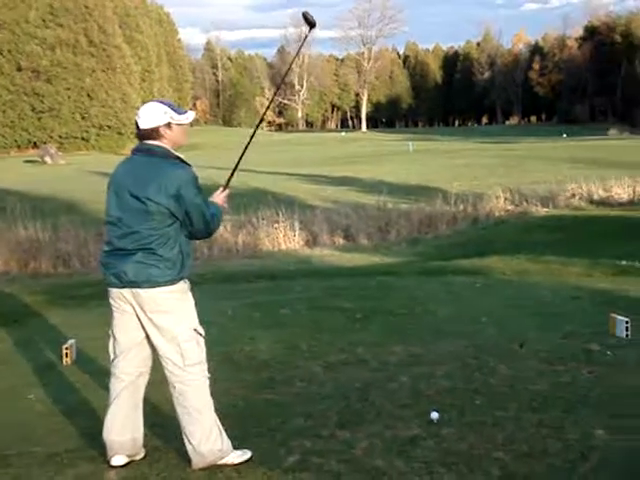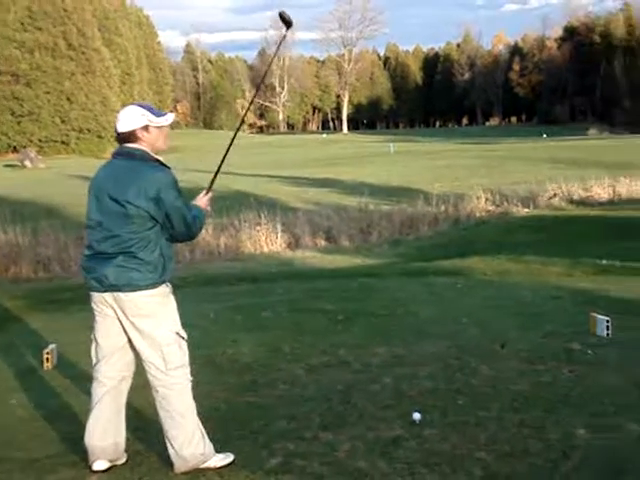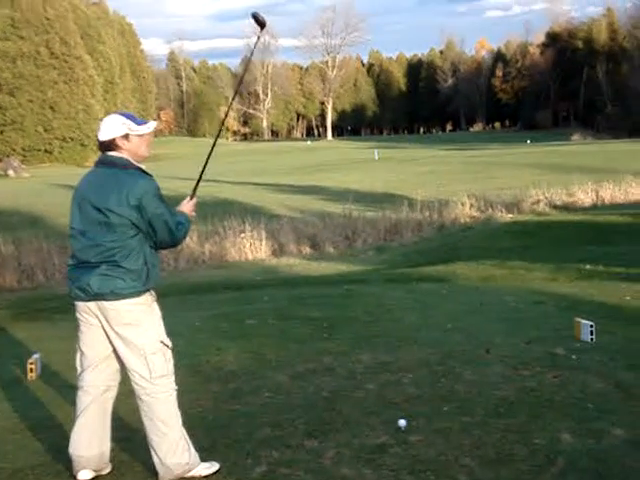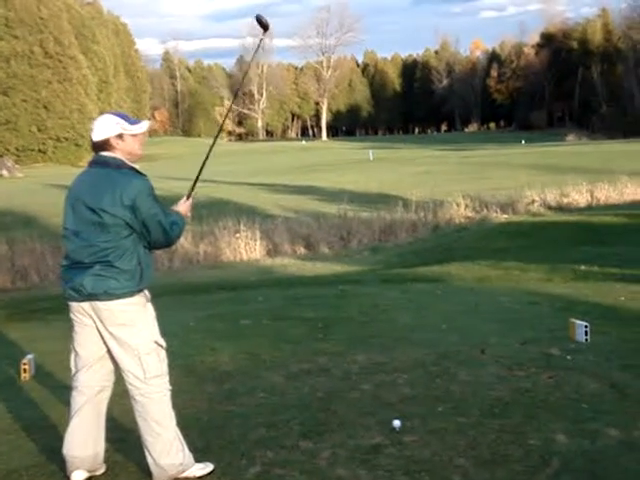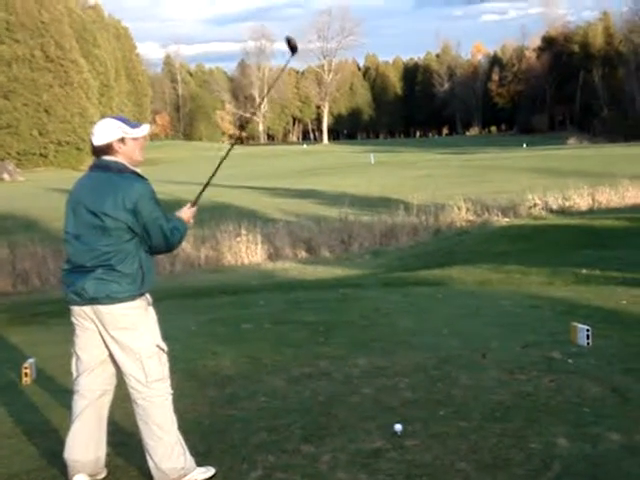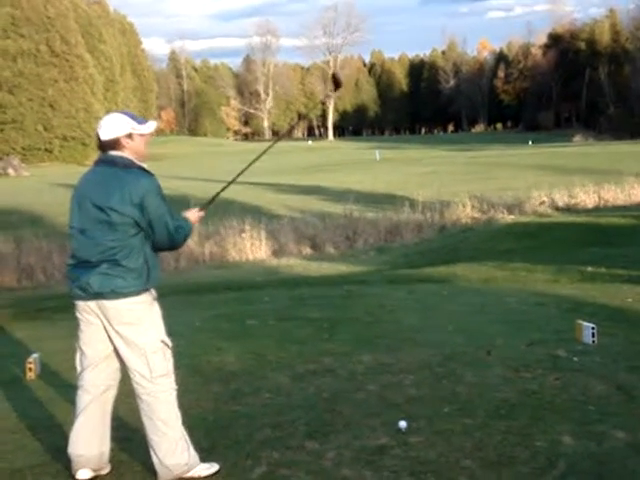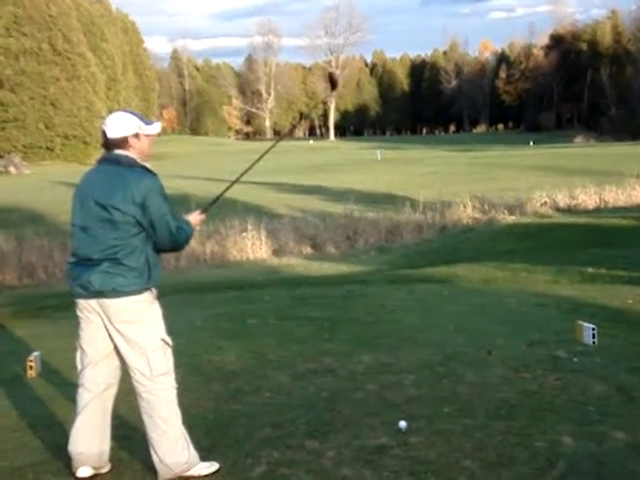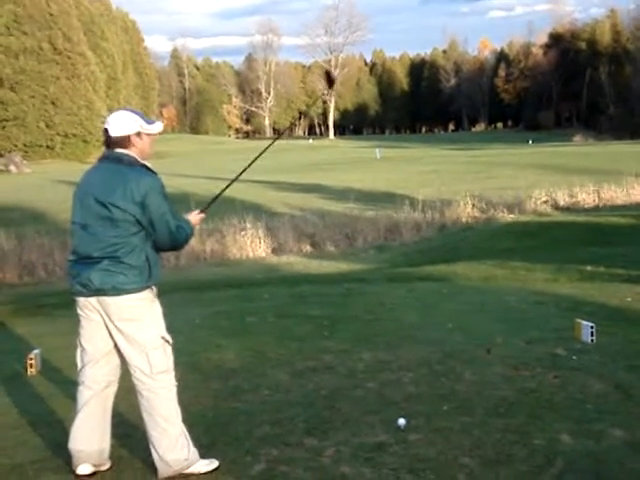
dt=0.2s
person 1, frame 1
left shoulder: (123, 170)
right shoulder: (177, 174)
right elbow: (202, 227)
left wrist: (201, 203)
right wrist: (216, 205)
left hip: (121, 281)
right hip: (161, 284)
left knee: (126, 364)
right knee: (188, 367)
left ankle: (121, 445)
right ankle: (208, 449)
person 1, frame 2
left shoulder: (104, 174)
right shoulder: (156, 176)
right elbow: (184, 229)
left wrist: (184, 208)
right wrist: (199, 209)
left hip: (102, 285)
right hip: (143, 287)
left knee: (108, 369)
right knee: (170, 371)
left ankle: (103, 450)
right ankle: (190, 453)
person 1, frame 3
left shoulder: (87, 183)
right shoulder: (139, 184)
right elbow: (168, 236)
left wrist: (170, 214)
right wrist: (183, 215)
left hip: (87, 294)
right hip: (126, 296)
left knee: (94, 378)
right knee: (155, 380)
person 1, frame 4
left shoulder: (80, 183)
right shoulder: (132, 184)
right elbow: (162, 236)
left wrist: (164, 213)
right wrist: (179, 214)
left hip: (81, 294)
right hip: (120, 296)
left knee: (88, 379)
right knee: (149, 380)
person 1, frame 5
left shoulder: (81, 187)
right shoulder: (134, 188)
right elbow: (163, 240)
left wrist: (167, 220)
right wrist: (181, 221)
left hip: (83, 298)
right hip: (122, 300)
left knee: (89, 382)
right knee: (150, 383)
person 1, frame 6
left shoulder: (86, 182)
right shoulder: (140, 182)
right elbow: (168, 238)
left wrist: (173, 220)
right wrist: (186, 221)
left hip: (87, 293)
right hip: (127, 294)
left knee: (94, 376)
right knee: (155, 378)
person 1, frame 7
left shoulder: (88, 181)
right shoulder: (143, 182)
right elbow: (169, 239)
left wrist: (177, 224)
right wrist: (188, 225)
left hip: (88, 291)
right hip: (128, 293)
left knee: (94, 376)
right knee: (155, 377)
person 1, frame 8
left shoulder: (89, 179)
right shoulder: (143, 181)
right elbow: (168, 238)
left wrist: (177, 223)
right wrist: (188, 224)
left hip: (88, 289)
right hip: (128, 291)
left knee: (94, 373)
right knee: (155, 375)
